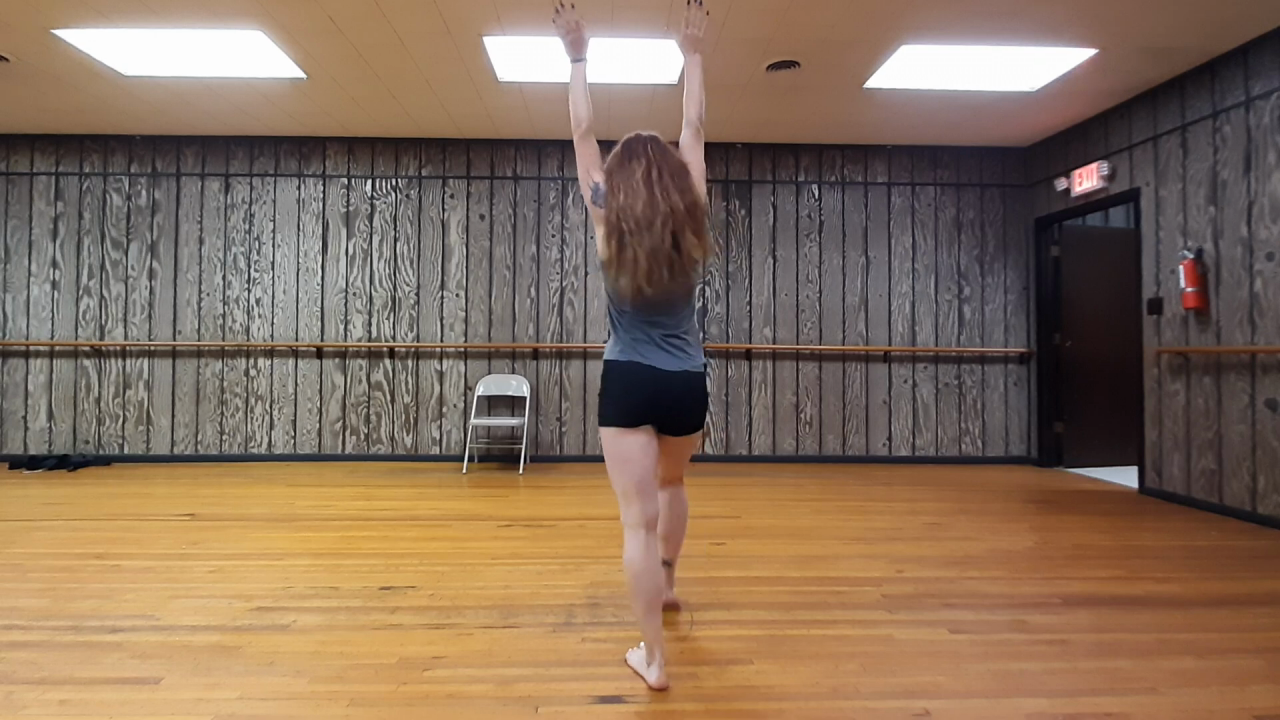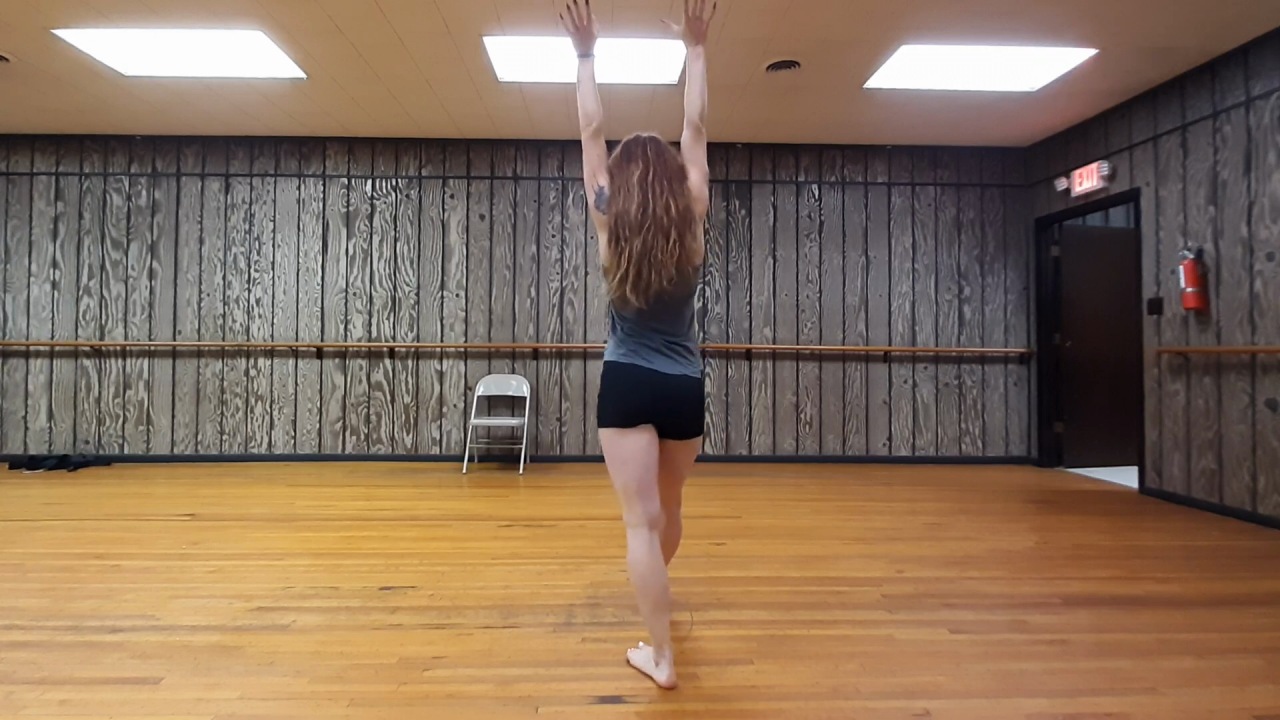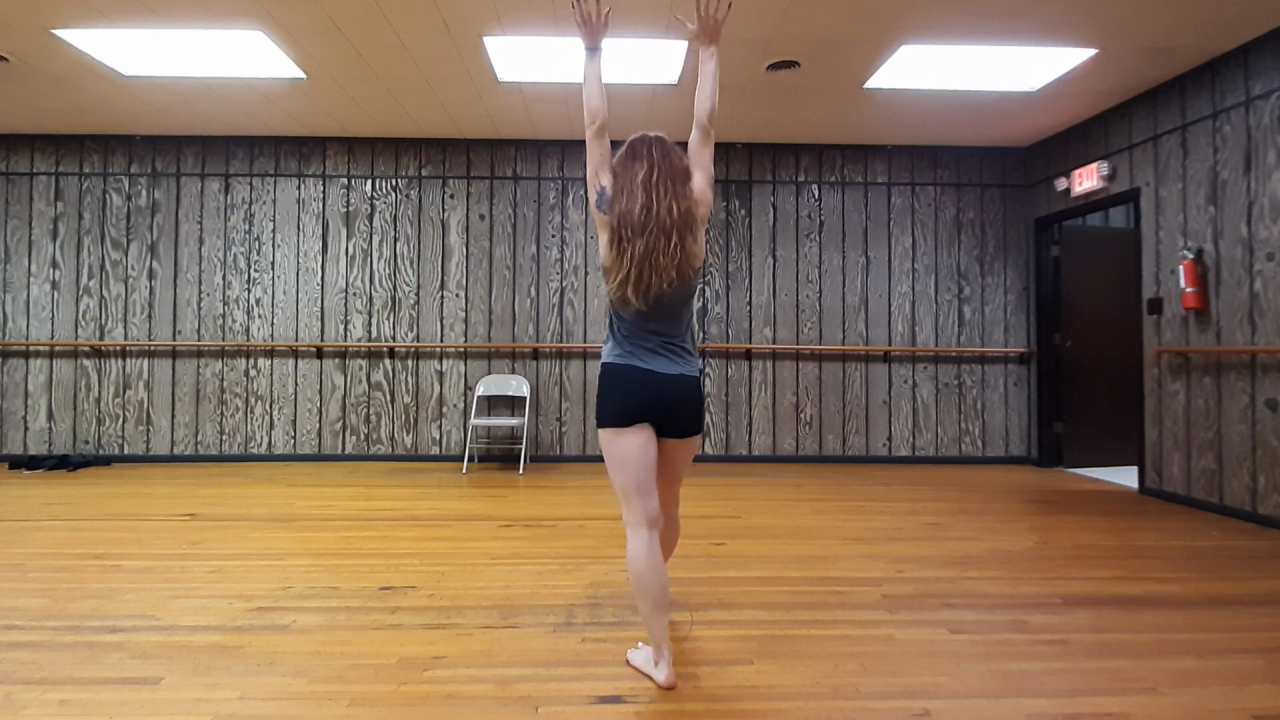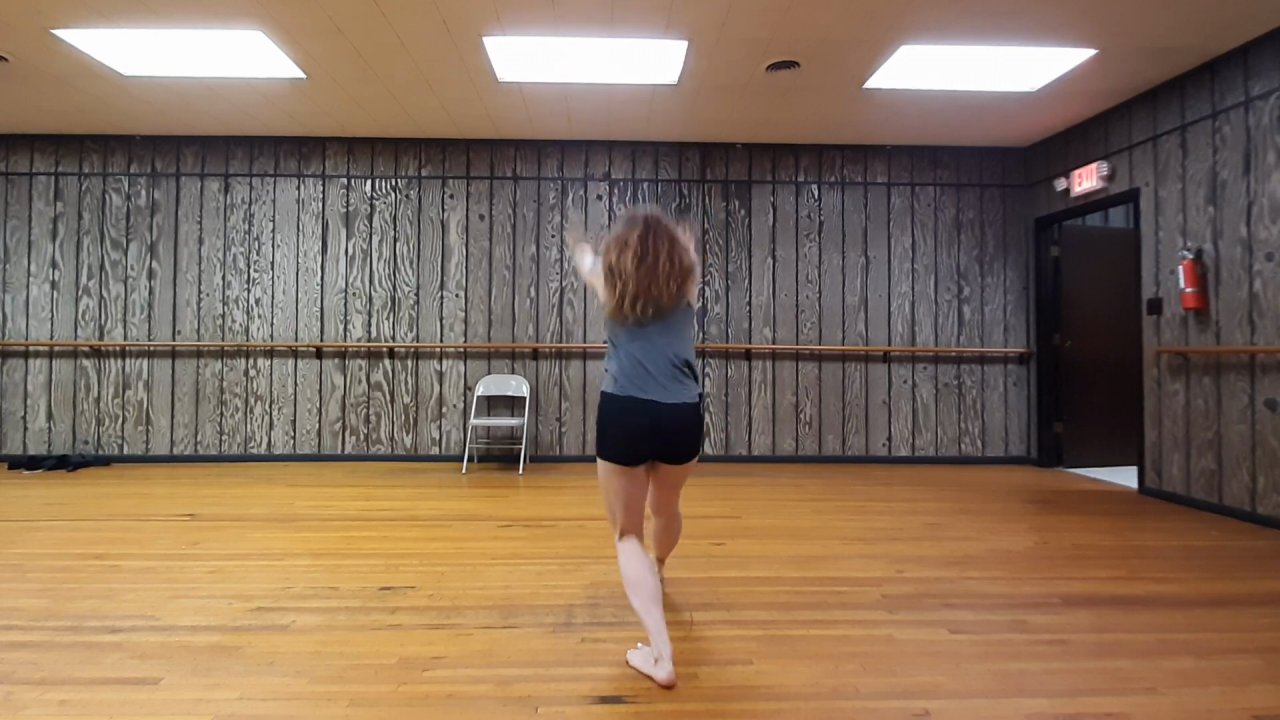
dt=1s
person 1, frame 1
left shoulder: (608, 220)
right shoulder: (691, 219)
left elbow: (583, 134)
right elbow: (694, 130)
left wrist: (577, 58)
left hip: (629, 382)
right hip: (687, 383)
left knee: (640, 521)
right knee: (671, 488)
left ankle: (653, 658)
right ankle: (666, 581)
person 1, frame 2
left shoulder: (610, 225)
right shoulder: (690, 224)
left elbow: (592, 132)
right elbow: (696, 131)
left hip: (627, 386)
right hip: (685, 388)
left knee: (643, 522)
right knee: (667, 510)
left ankle: (661, 655)
right ankle: (656, 584)
person 1, frame 3
left shoulder: (610, 227)
right shoulder: (691, 227)
left elbow: (595, 130)
right elbow: (704, 131)
left hip: (625, 387)
right hip: (682, 388)
left knee: (641, 521)
right knee: (666, 510)
left ankle: (660, 656)
right ankle: (654, 589)
person 1, frame 4
left shoulder: (610, 280)
right shoulder: (685, 282)
left elbow: (586, 264)
left wrist: (582, 255)
right wrist: (683, 241)
left hip: (624, 413)
right hip: (682, 416)
left knee: (628, 534)
right knee: (666, 505)
left ankle: (660, 654)
right ankle: (655, 572)
